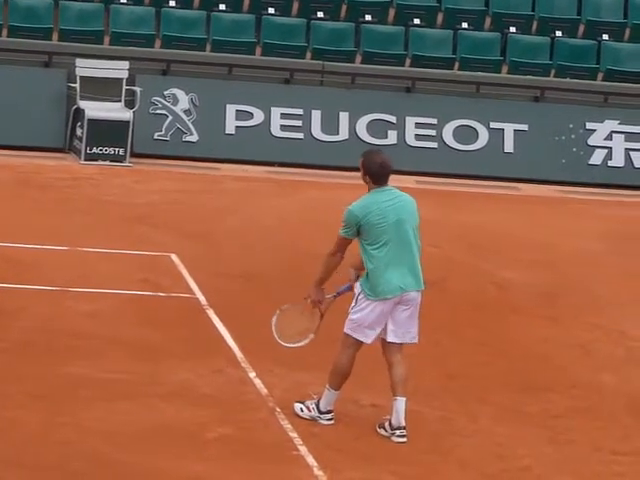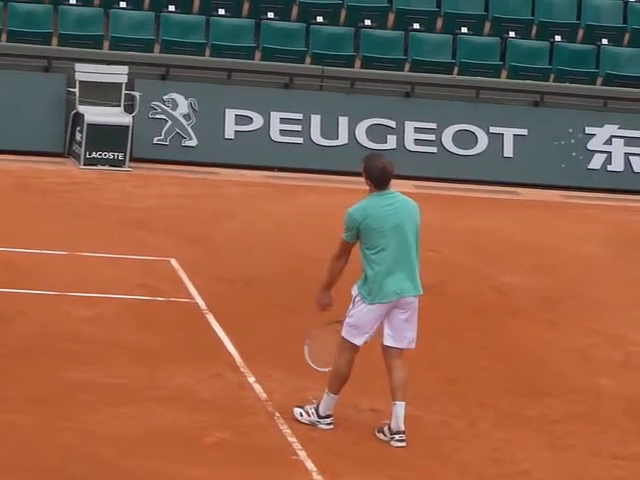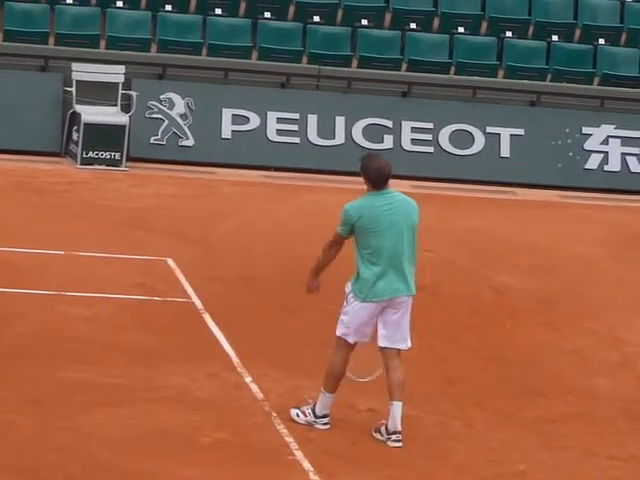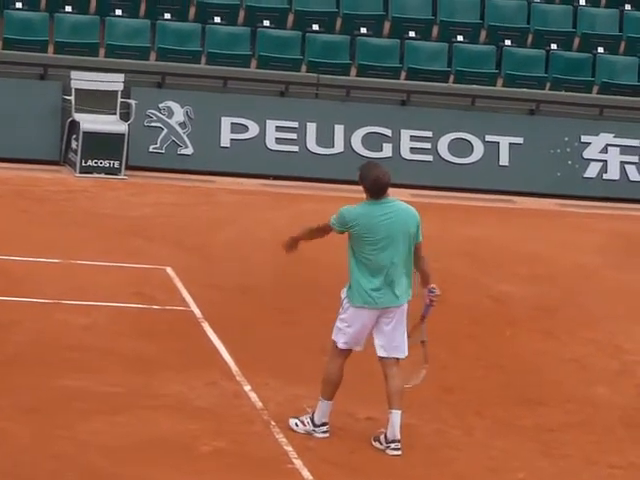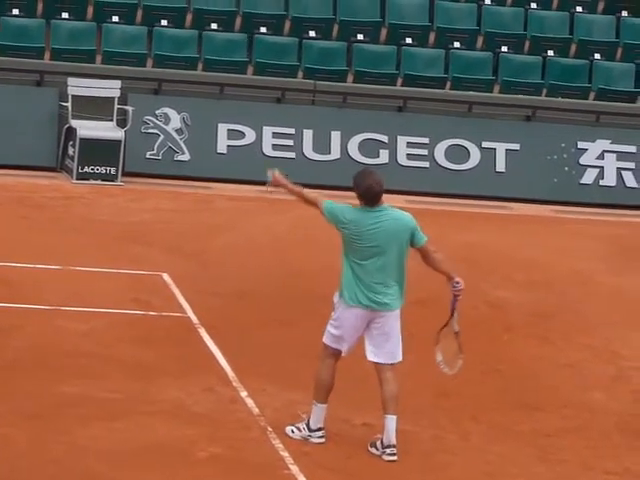
dt=0.3s
person 1, frame 1
left shoulder: (358, 210)
right shoulder: (409, 202)
left elbow: (336, 254)
left wrist: (317, 286)
left hip: (378, 289)
right hip: (411, 287)
left knee: (349, 346)
right knee: (394, 352)
left ankle: (324, 408)
right ankle: (398, 423)
person 1, frame 2
left shoulder: (358, 212)
right shoulder: (412, 207)
left elbow: (341, 257)
left wrist: (325, 290)
left hip: (374, 292)
right hip: (408, 291)
left knee: (347, 350)
right knee: (395, 356)
left ankle: (323, 413)
right ankle: (397, 427)
person 1, frame 3
left shoulder: (355, 209)
right shoulder: (411, 206)
left elbow: (333, 247)
left wrist: (314, 274)
left hip: (368, 291)
right hip: (402, 291)
left knee: (342, 347)
right knee: (393, 356)
left ankle: (320, 412)
right ankle: (394, 427)
person 1, frame 4
left shoulder: (352, 215)
right shoulder: (410, 214)
left elbow: (321, 229)
right elbow: (418, 256)
left wrist: (295, 238)
right wrist: (427, 283)
left hip: (362, 299)
right hip: (397, 299)
left knee: (337, 355)
right knee: (392, 365)
left ankle: (319, 421)
right ankle: (393, 435)
person 1, frame 5
left shoulder: (346, 217)
right shoulder: (405, 221)
left elbow: (314, 200)
right elbow: (430, 255)
left wrist: (283, 183)
right wrist: (452, 278)
left hip: (353, 303)
right hip: (388, 305)
left knee: (328, 357)
right knee: (387, 370)
left ankle: (315, 426)
right ankle: (389, 442)
